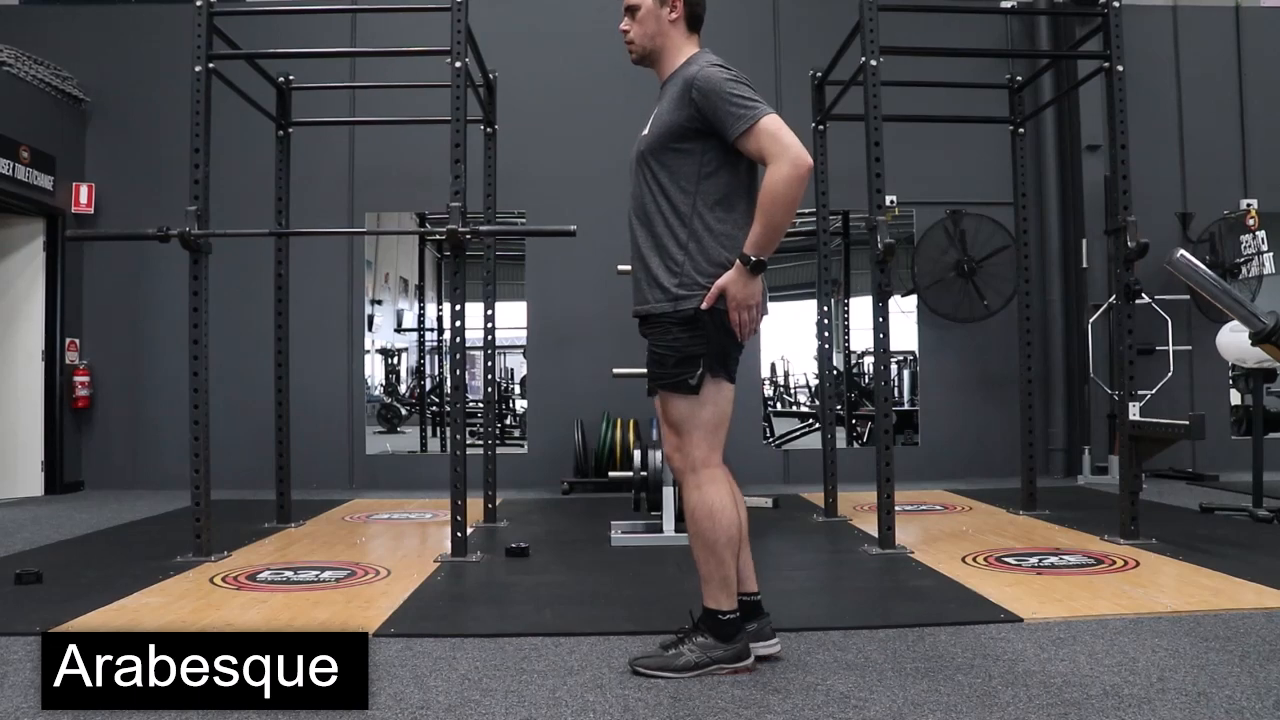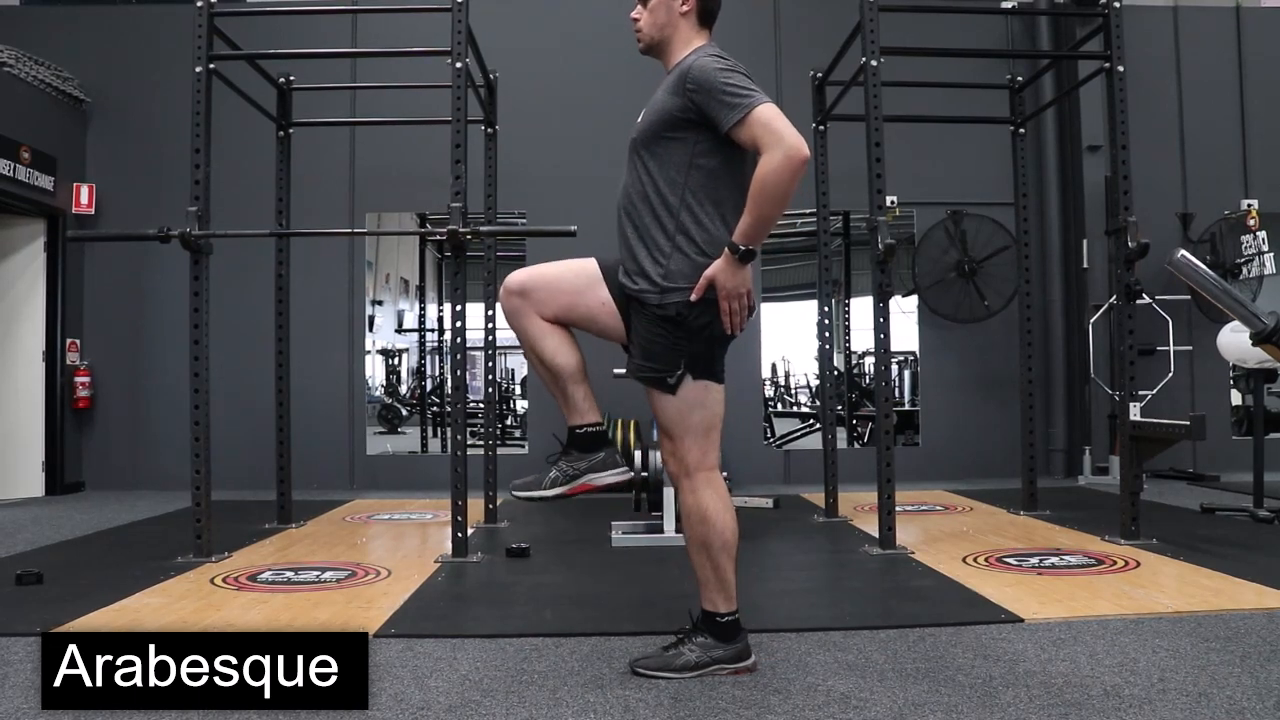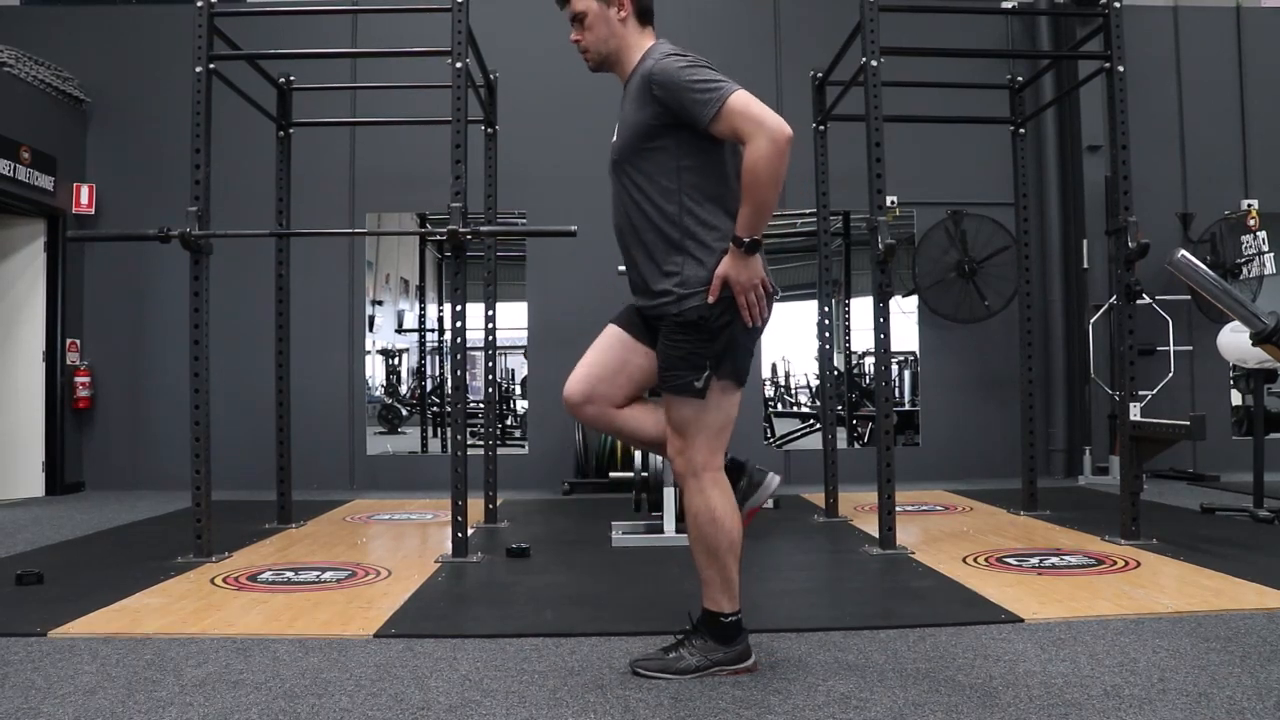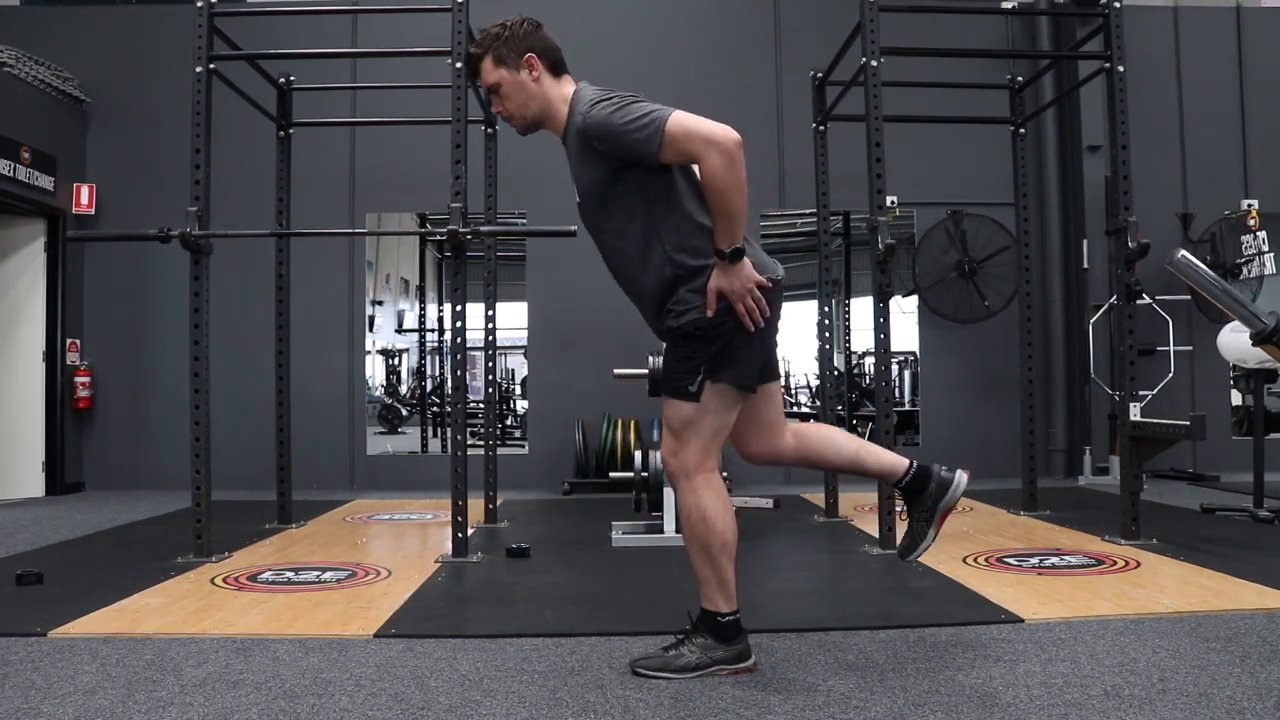
dt=1s
person 1, frame 1
left shoulder: (707, 79)
right shoulder: (675, 93)
left elbow: (791, 161)
left wrist: (748, 265)
left hip: (700, 305)
right hip: (672, 304)
left knee: (695, 463)
right knee: (699, 463)
left ankle: (722, 631)
right ankle: (746, 611)
person 1, frame 2
left shoulder: (706, 70)
right shoulder: (681, 83)
left elbow: (788, 151)
left wrist: (738, 255)
left hip: (686, 293)
right hip: (649, 283)
left knee: (691, 466)
right knee: (523, 292)
left ankle: (723, 635)
right ankle: (590, 446)
person 1, frame 3
left shoulder: (666, 71)
right shoulder: (641, 87)
left elbow: (770, 135)
left wrist: (743, 249)
left hip: (708, 294)
right hip: (670, 295)
left knee: (694, 463)
right knee: (588, 396)
left ankle: (723, 637)
right ankle: (733, 474)
person 1, frame 4
left shoulder: (598, 116)
right shoulder: (586, 130)
left elbow: (720, 143)
right elbow: (683, 168)
left wrist: (730, 258)
left hip: (717, 298)
right hip: (717, 301)
left knee: (689, 462)
right knee: (768, 441)
left ankle: (722, 635)
right ankle: (923, 480)
